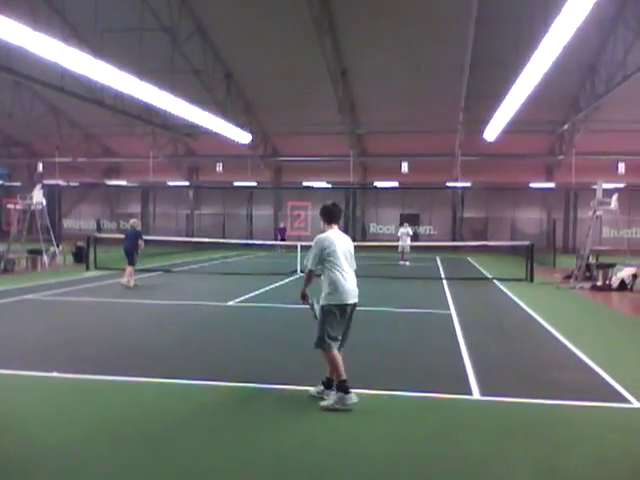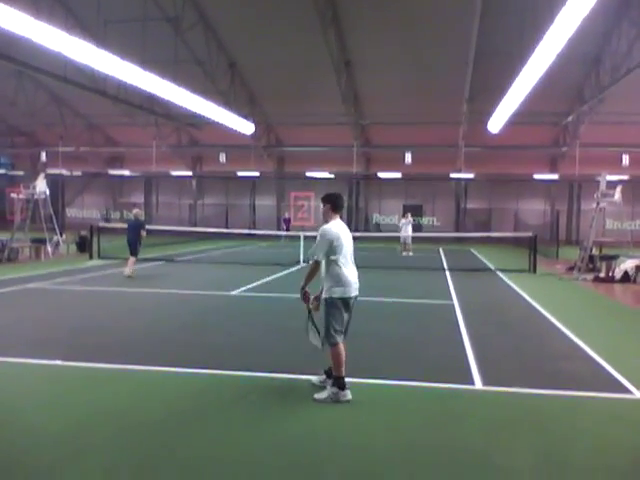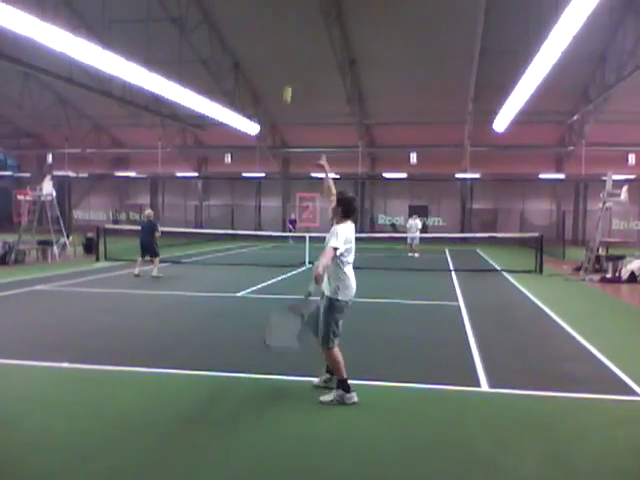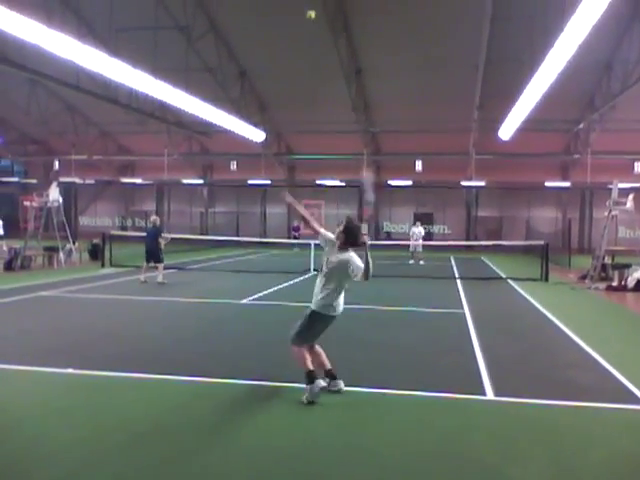
dt=0.5s
person 1, frame 1
left shoulder: (322, 239)
right shoulder: (347, 240)
left elbow: (311, 270)
left wrist: (303, 290)
left hip: (334, 296)
right hip: (351, 295)
left knee: (327, 344)
right knee: (336, 344)
left ankle: (344, 391)
right ankle: (329, 386)
person 1, frame 2
left shoulder: (326, 230)
right shoulder: (343, 229)
left elbow: (316, 263)
left wrist: (304, 287)
right wrist: (321, 293)
left hip: (338, 290)
right hip: (350, 287)
left knee: (334, 338)
right knee: (337, 336)
left ankle: (340, 388)
right ankle: (331, 375)
person 1, frame 3
left shoulder: (340, 231)
right shoulder: (347, 225)
left elbow: (331, 250)
right elbow: (333, 195)
left wrist: (320, 266)
right wrist: (326, 171)
left hip: (337, 291)
right hip: (334, 289)
left knee: (328, 342)
right knee: (320, 329)
left ankle: (345, 390)
right ankle: (332, 374)
person 1, frame 4
left shoulder: (351, 261)
right shoulder: (332, 242)
left elbow: (365, 276)
right elbow: (313, 224)
left wrist: (366, 251)
right wrist: (294, 205)
left hip: (326, 308)
right hip: (320, 305)
left knee: (299, 343)
right knee: (310, 343)
left ankle: (313, 381)
right ankle: (332, 380)
